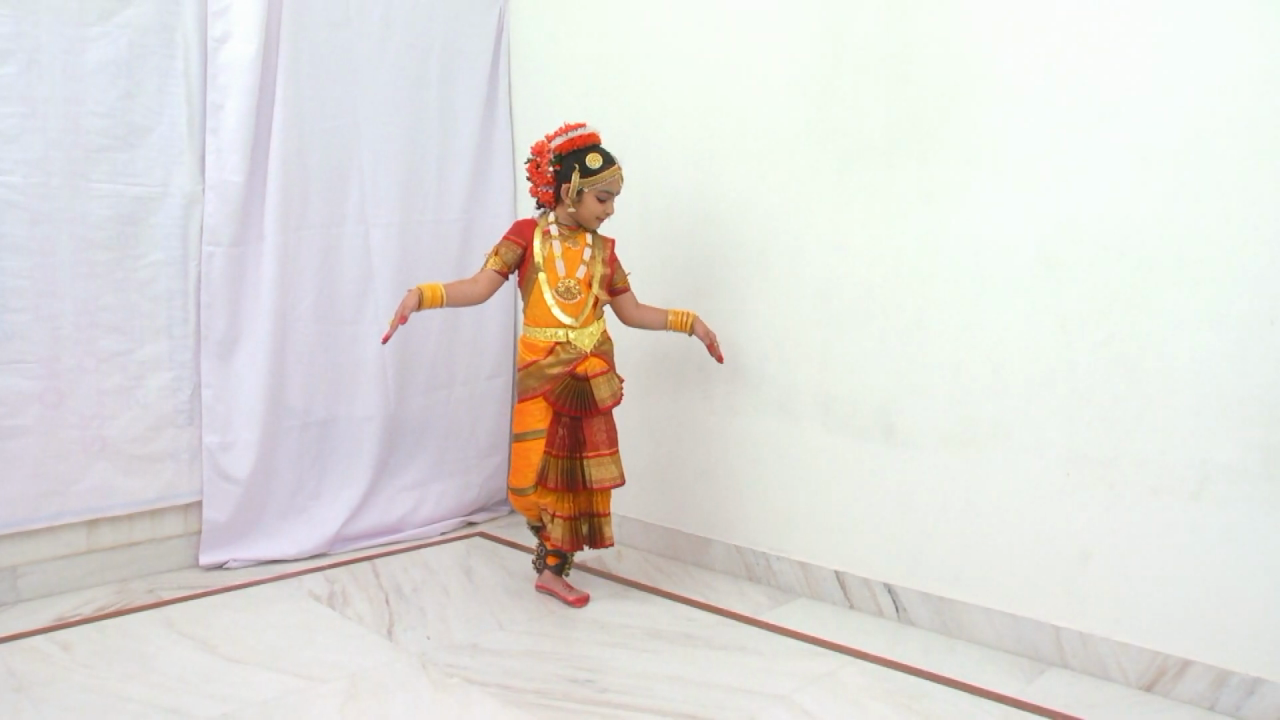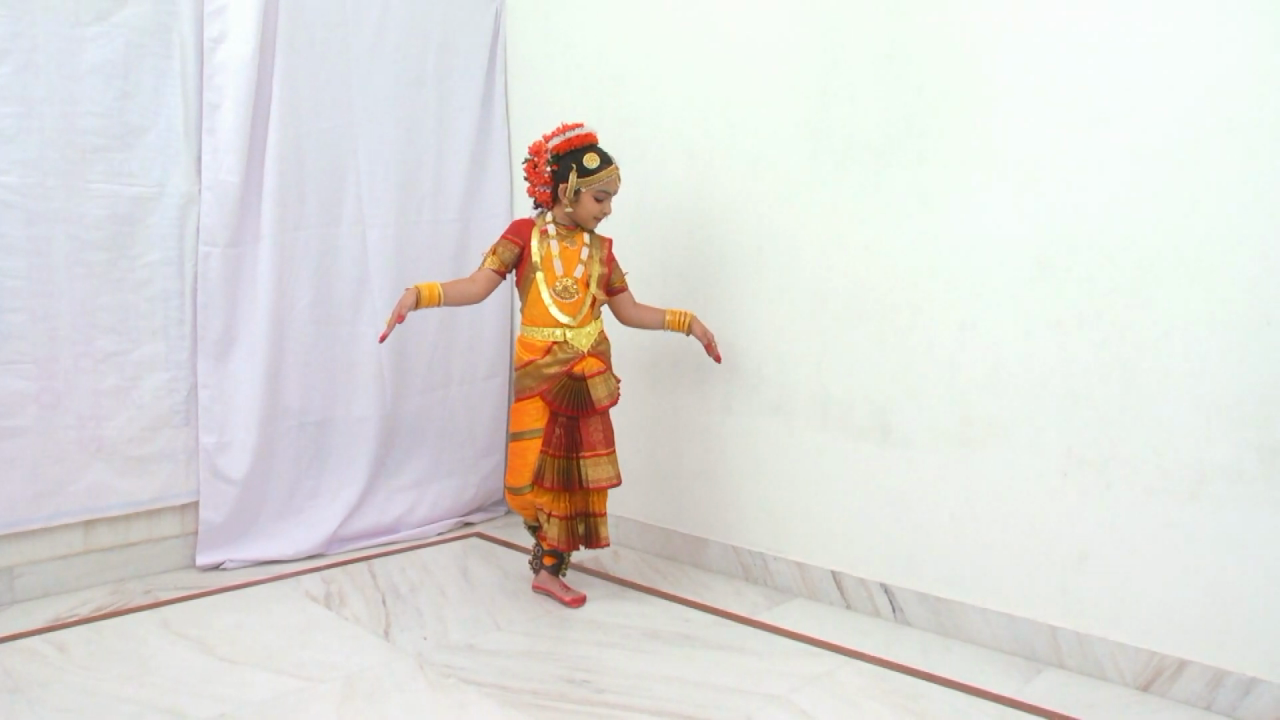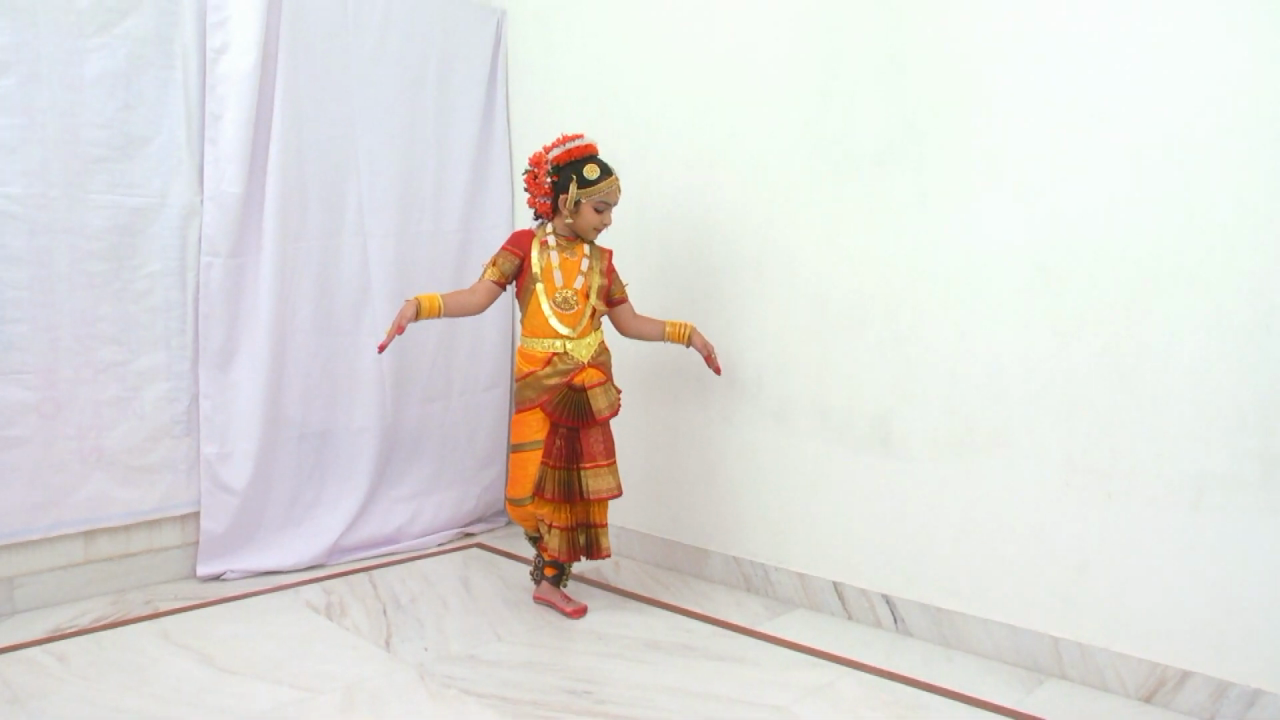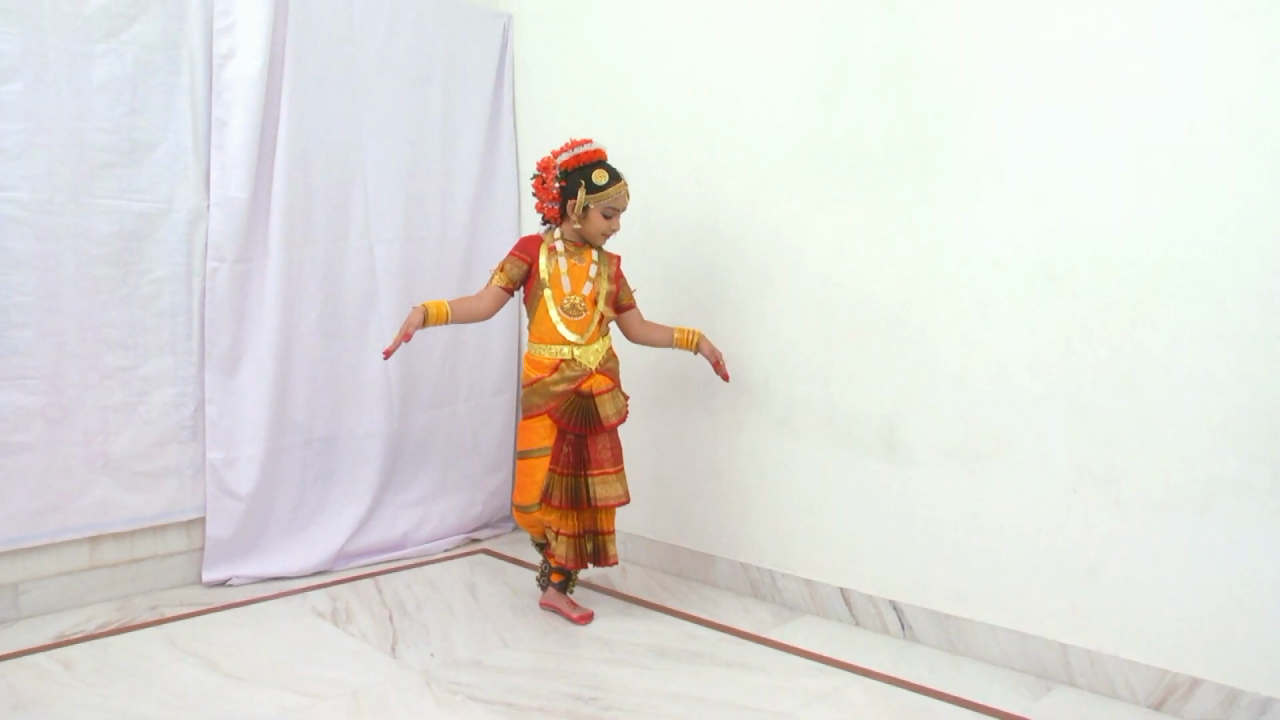
dt=0.5s
person 1, frame 1
left shoulder: (603, 249)
right shoulder: (527, 234)
left elbow: (631, 312)
right elbow: (479, 287)
left wrist: (689, 322)
right wrist: (421, 294)
left hip: (589, 376)
right hip: (542, 374)
left knee: (578, 473)
right knee: (536, 475)
left ankle: (553, 569)
right ankle: (551, 559)
person 1, frame 2
left shoulder: (601, 249)
right shoulder: (525, 234)
left elbow: (629, 311)
right elbow: (477, 286)
left wrist: (686, 321)
right wrist: (419, 294)
left hip: (587, 376)
right hip: (539, 373)
left knee: (575, 473)
right knee: (533, 473)
left ankle: (549, 568)
right ankle: (548, 561)
person 1, frame 3
left shoulder: (600, 260)
right shoulder: (525, 245)
left elbow: (629, 323)
right elbow: (477, 298)
left wrist: (687, 333)
right wrist: (418, 305)
left hip: (587, 387)
right hip: (540, 384)
left knee: (576, 484)
right knee: (535, 484)
left ankle: (551, 580)
right ankle: (548, 571)
person 1, frame 4
left shoulder: (609, 266)
right shoulder: (533, 251)
left elbow: (637, 329)
right elbow: (484, 304)
left wrist: (694, 340)
right wrist: (425, 312)
left hip: (595, 394)
right hip: (547, 391)
left knee: (584, 492)
right knee: (540, 493)
left ankle: (557, 586)
right ankle: (555, 579)
